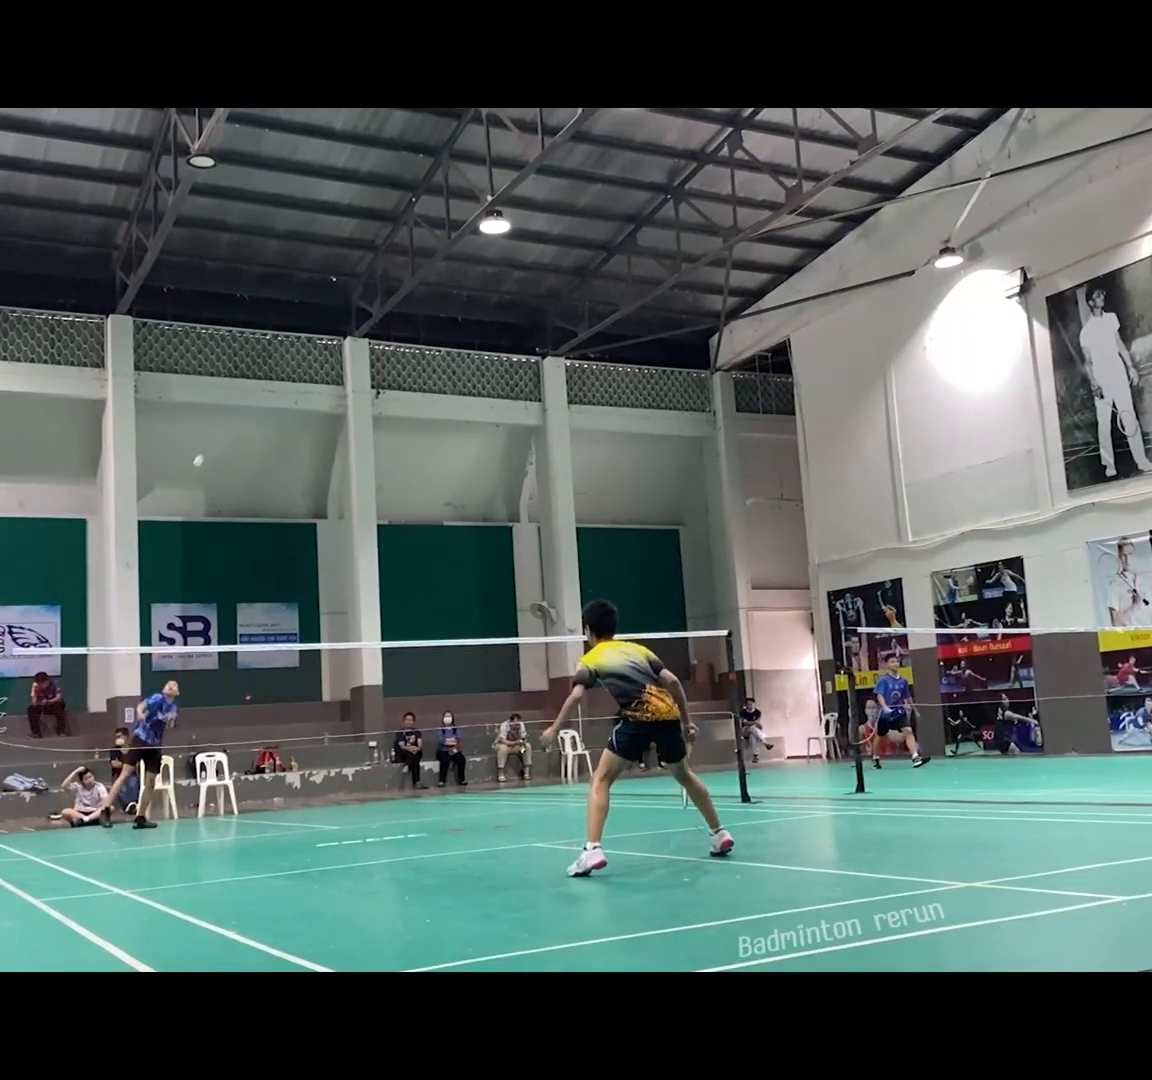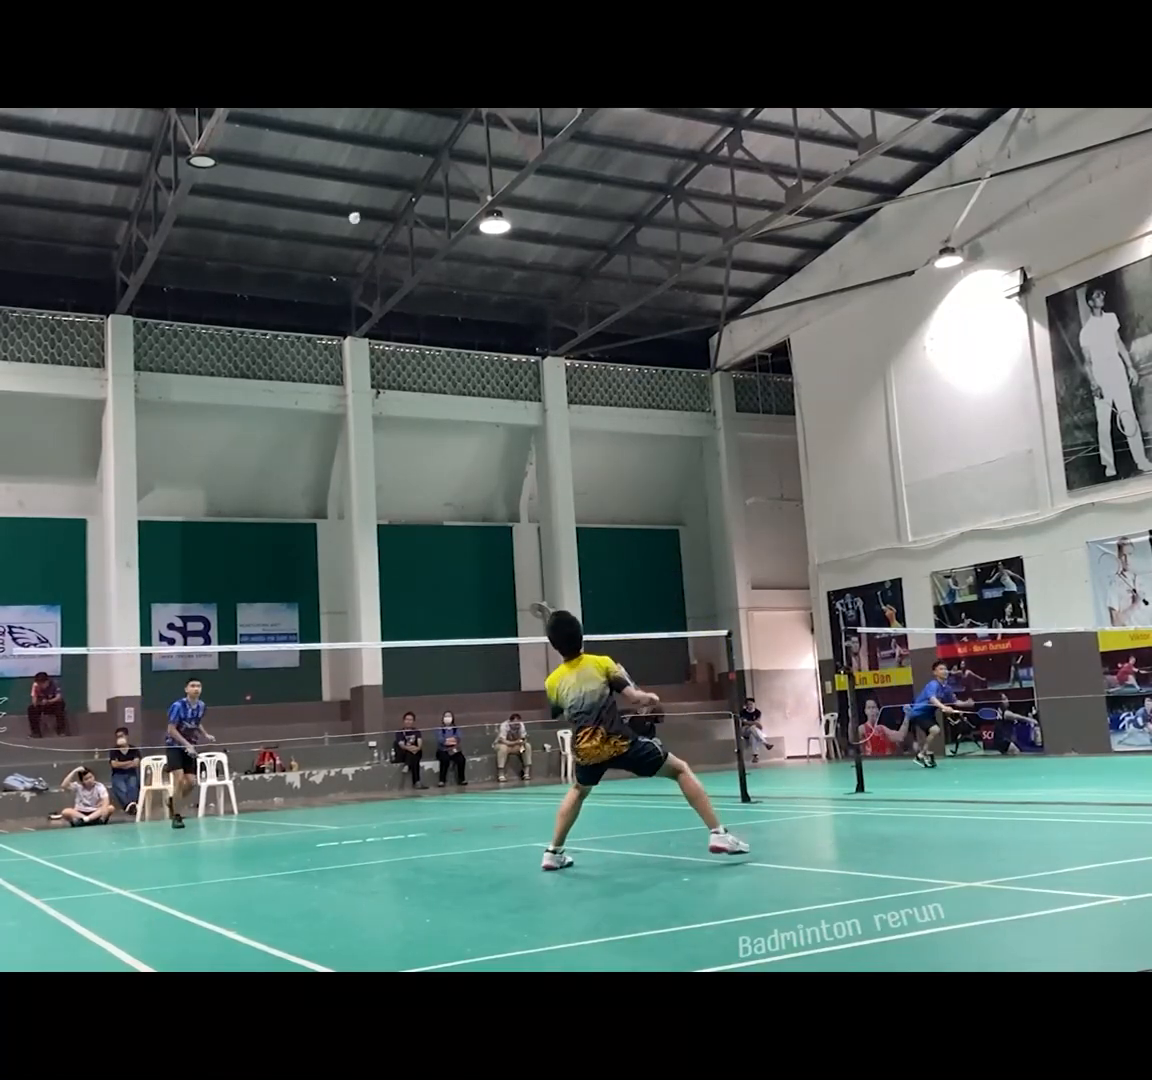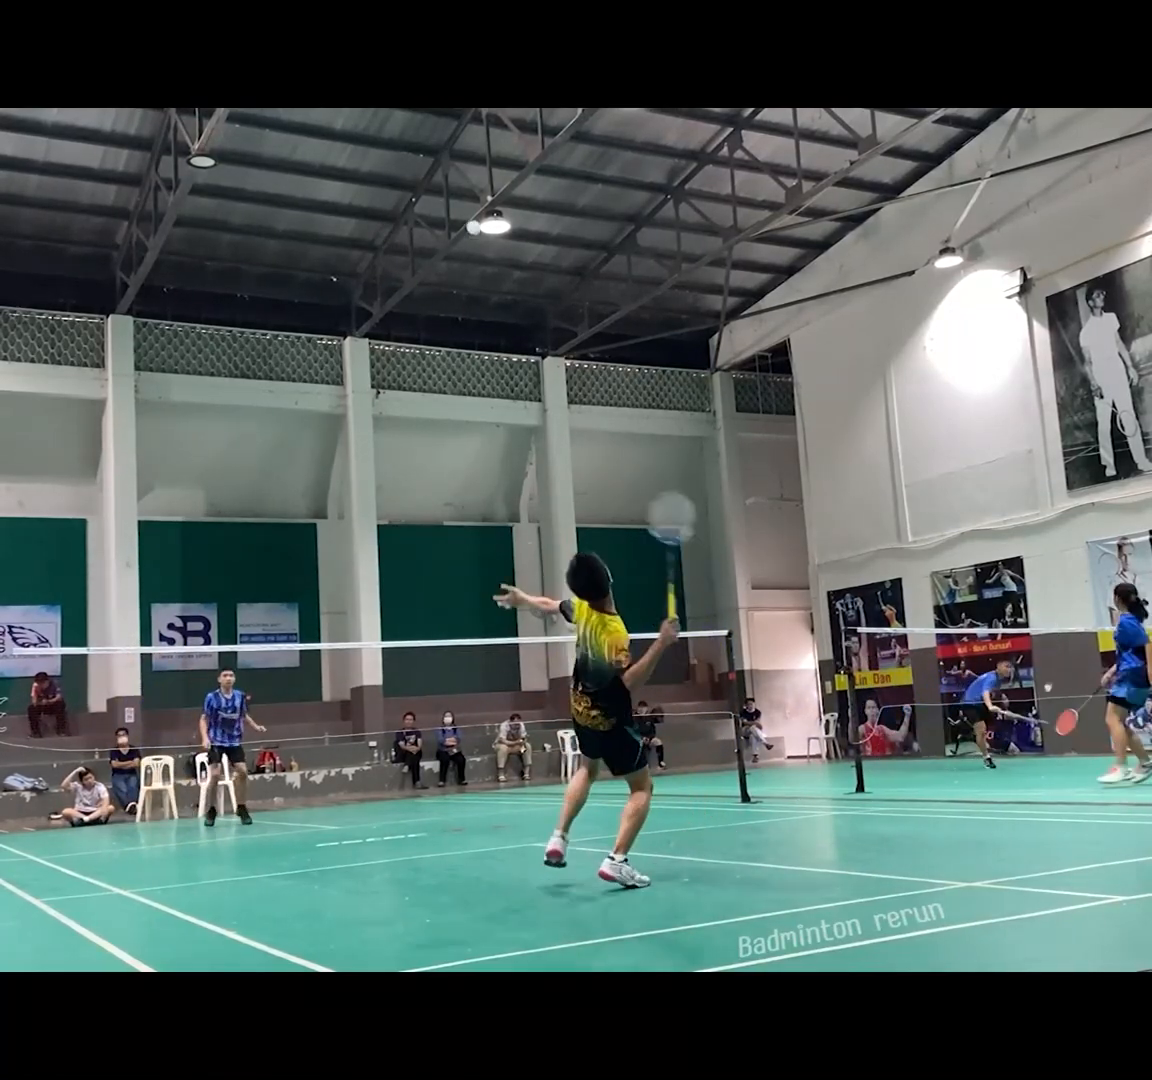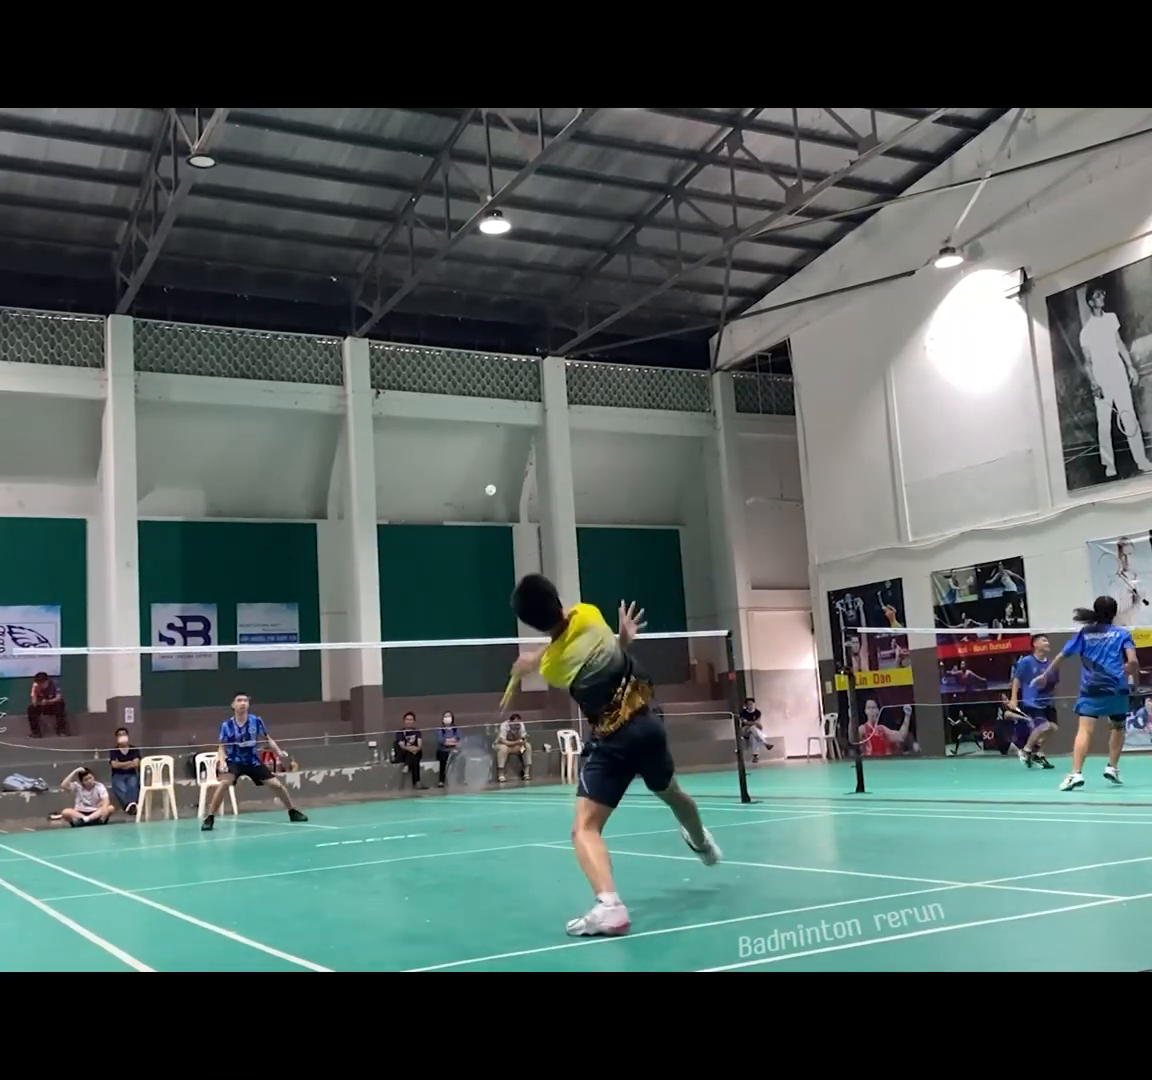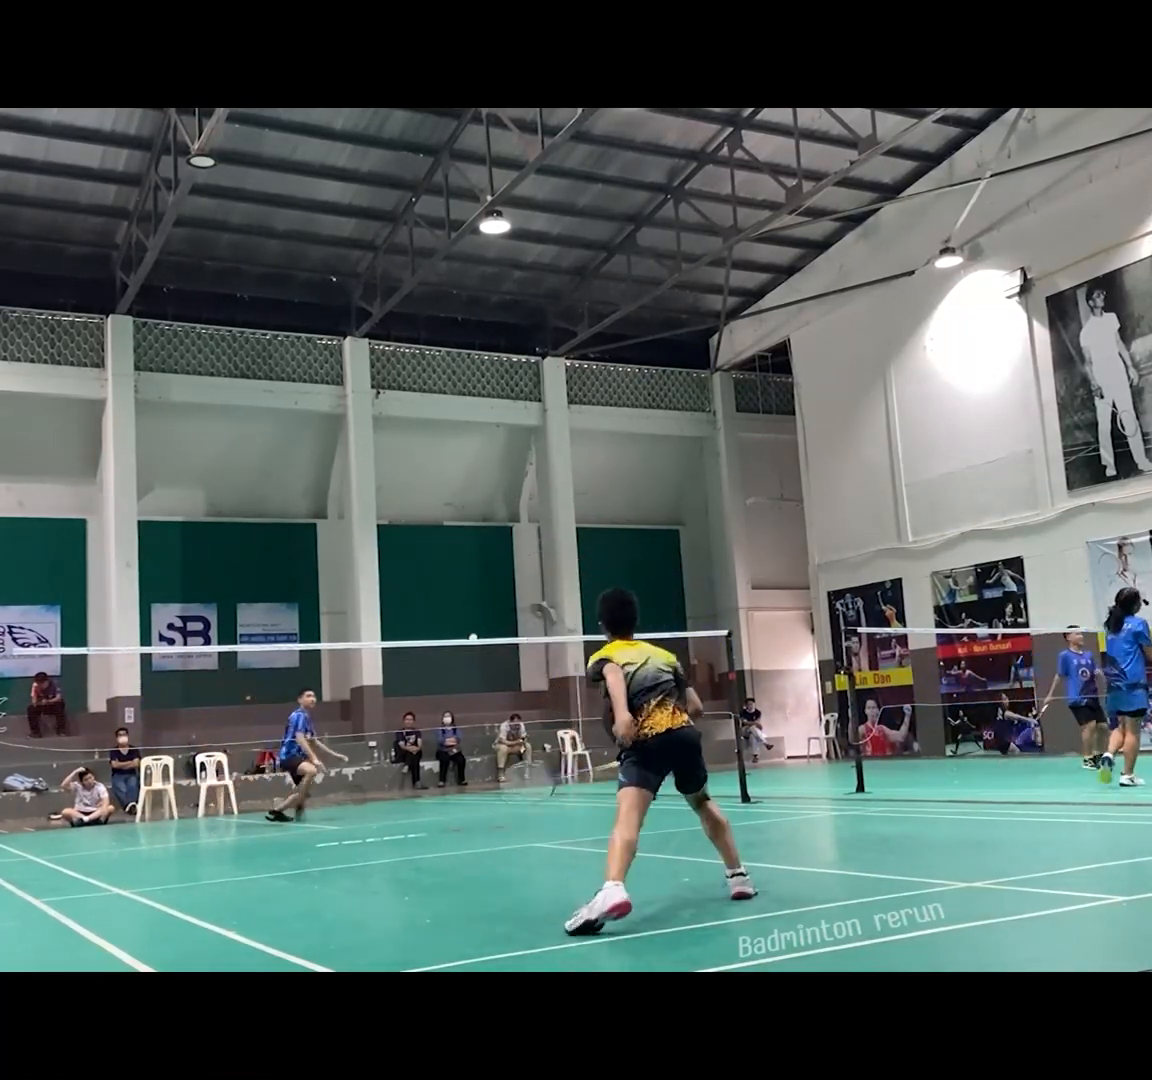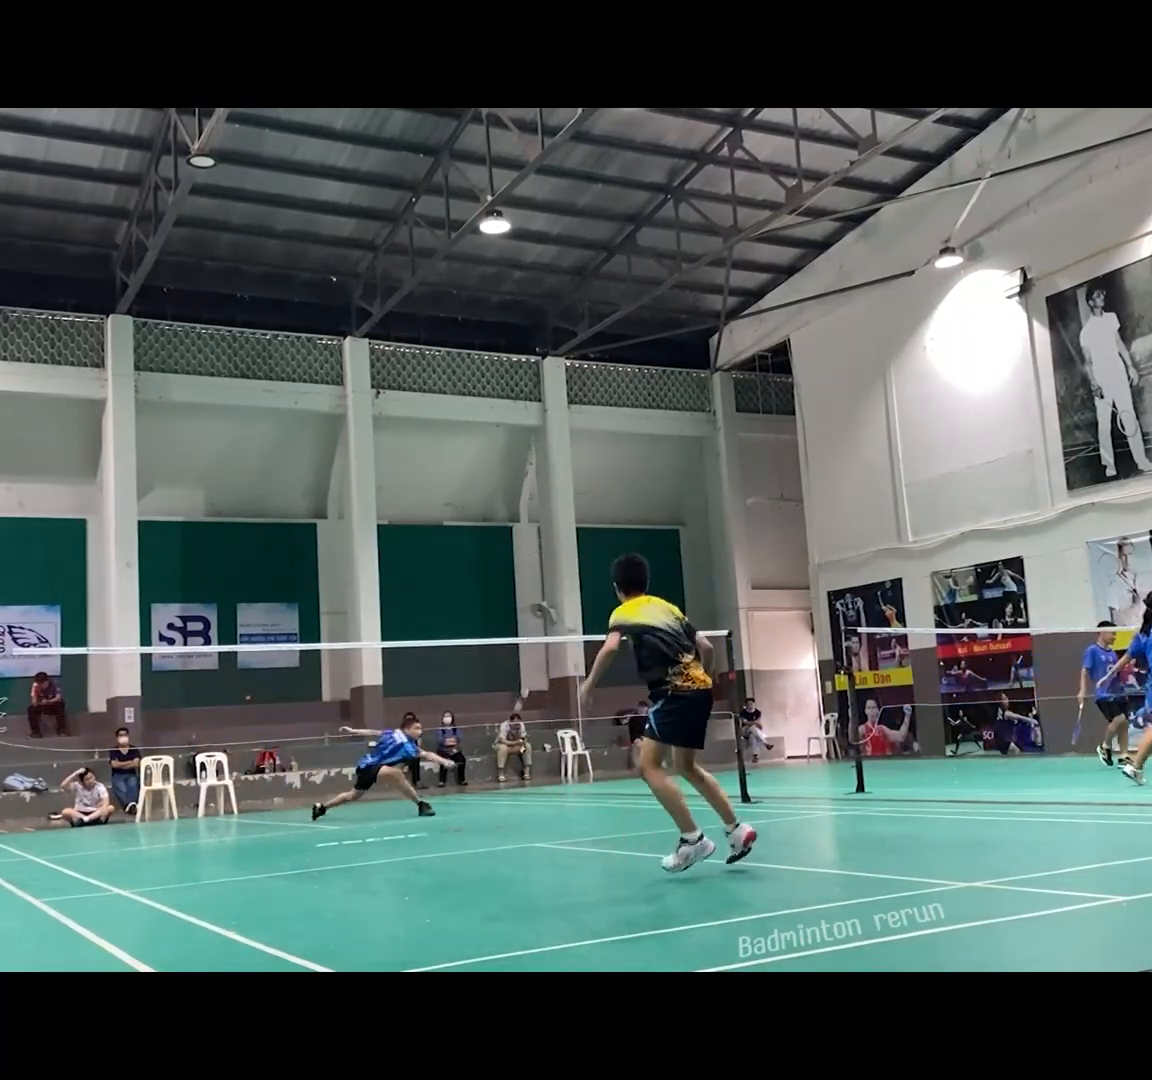
dt=0.4s
person 1, frame 1
left shoulder: (590, 659)
right shoulder: (638, 649)
left elbow: (576, 696)
right elbow: (671, 681)
left wrist: (555, 727)
right wrist: (686, 719)
left hip: (637, 719)
right hip: (666, 715)
left knee: (600, 782)
right knee: (683, 775)
left ankle: (593, 850)
right ankle: (719, 834)
person 1, frame 2
left shoulder: (553, 682)
right shoulder: (603, 665)
right elbow: (634, 698)
right wrist: (648, 696)
left hip: (585, 751)
right hip: (619, 745)
left knee: (578, 791)
right knee: (683, 772)
left ankle: (554, 853)
right ankle: (718, 834)
person 1, frame 3
left shoulder: (579, 610)
right shoulder: (614, 633)
left elbow: (552, 606)
right elbow: (630, 684)
left wrist: (521, 597)
right wrist: (660, 645)
left hip: (582, 714)
right hip: (611, 720)
left knee: (585, 771)
right knee: (641, 790)
left ankle: (559, 840)
right ankle: (616, 861)
person 1, frame 4
left shoulder: (550, 667)
right shoulder: (588, 616)
left hip: (612, 739)
right hip: (649, 725)
left knee: (586, 829)
right knee: (670, 793)
left ankle: (610, 906)
right ankle: (702, 844)
person 1, frame 5
left shoulder: (603, 656)
right shoulder: (663, 654)
left elbow: (613, 675)
right elbow: (695, 705)
left wrist: (621, 715)
left hip: (642, 739)
right hip: (686, 734)
left knee: (627, 822)
right knee: (701, 803)
left ankle: (612, 894)
right ankle: (738, 876)
person 1, frame 6
left shoulder: (623, 614)
right shoulder: (669, 607)
left elbow: (611, 646)
right elbow: (705, 646)
left wrist: (590, 682)
left hip: (674, 692)
right hip: (699, 688)
left knee: (649, 766)
right knee: (688, 768)
left ankle: (692, 840)
right ankle: (737, 830)
